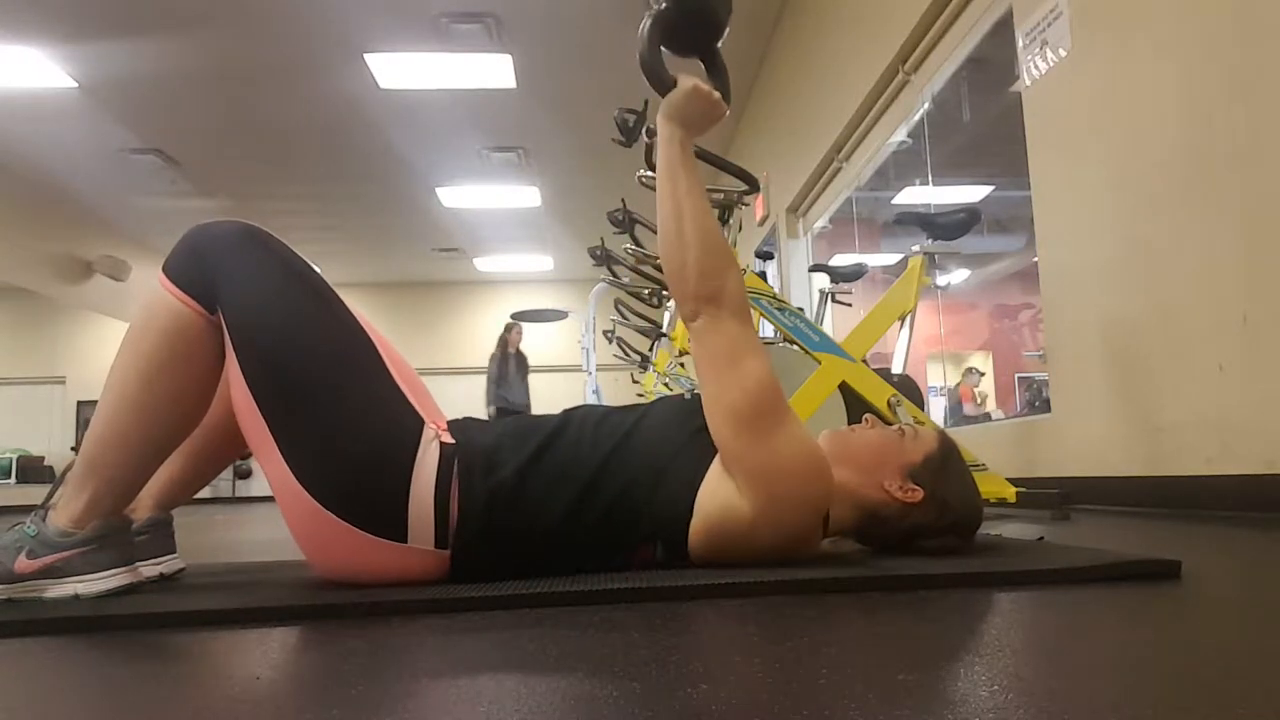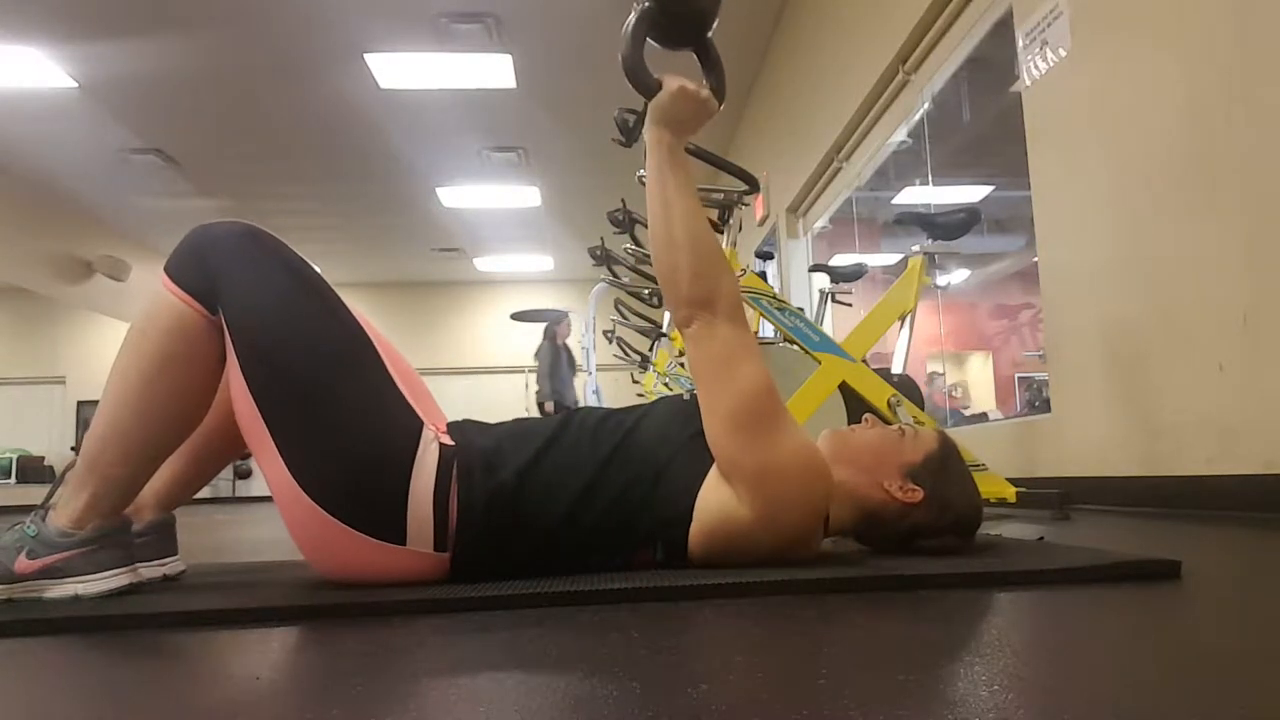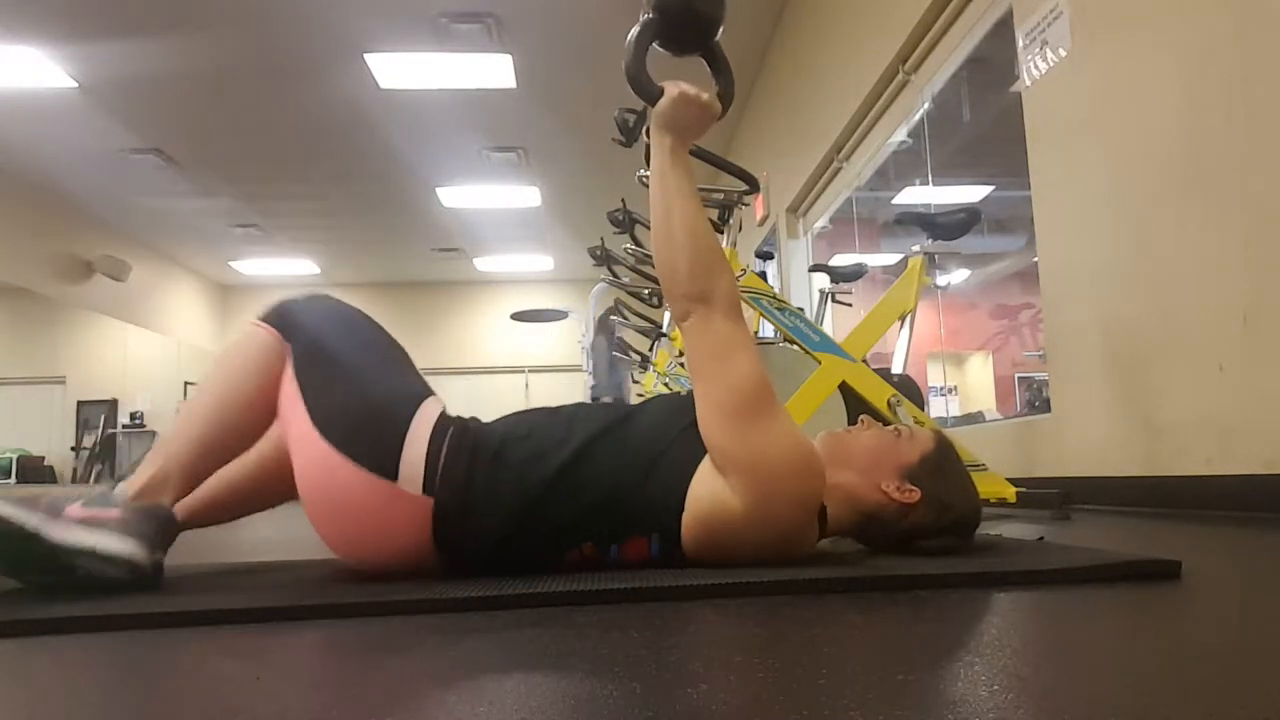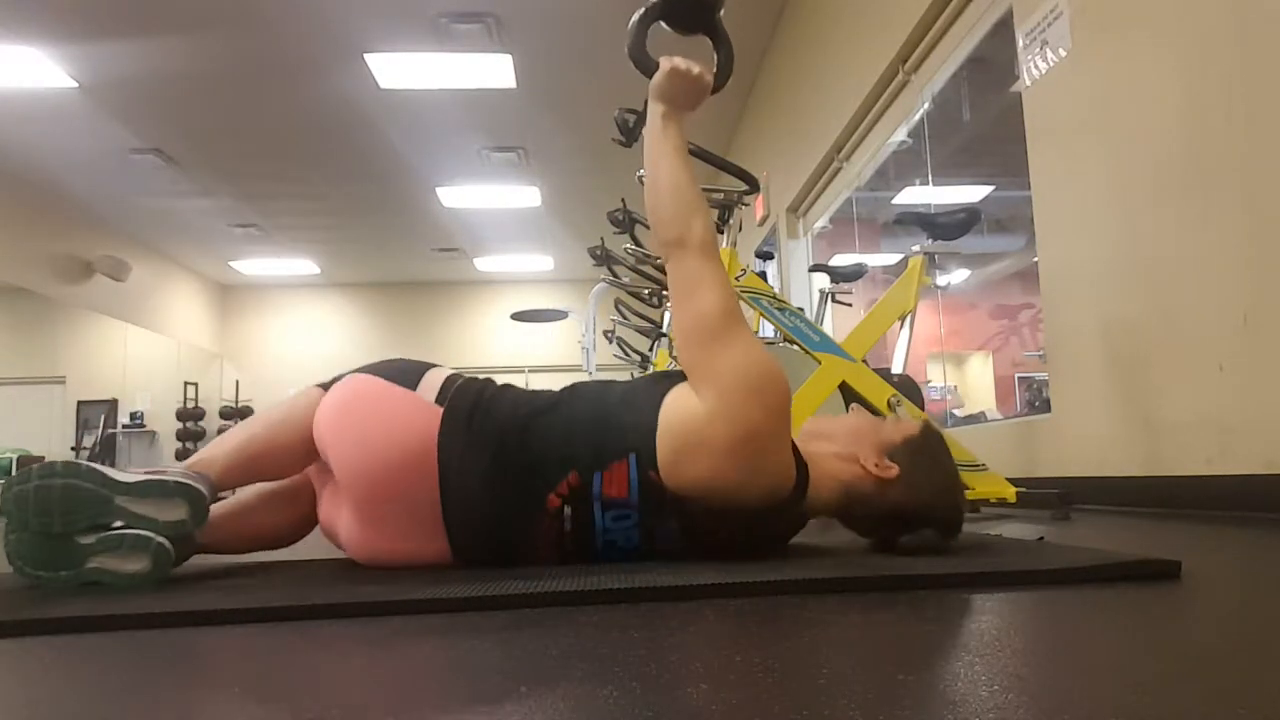
dt=0.5s
person 1, frame 1
left shoulder: (789, 489)
right shoulder: (780, 492)
left elbow: (711, 306)
right elbow: (714, 313)
left wrist: (676, 139)
left hip: (409, 507)
right hip: (440, 480)
left knee: (222, 256)
right knee: (251, 335)
right ankle: (127, 523)
person 1, frame 2
left shoulder: (789, 492)
right shoulder: (781, 501)
left elbow: (706, 311)
left wrist: (665, 143)
left hip: (409, 509)
right hip: (446, 479)
left knee: (222, 259)
right knee: (254, 340)
right ankle: (127, 522)
person 1, frame 3
left shoulder: (781, 484)
right shoulder: (785, 511)
left elbow: (702, 306)
left wrist: (670, 147)
left hip: (419, 483)
right hip: (445, 521)
left knee: (304, 320)
left ankle: (126, 509)
right ankle: (149, 522)
person 1, frame 4
left shoulder: (753, 418)
right shoulder: (770, 511)
left elbow: (687, 254)
left wrist: (666, 118)
right hip: (449, 531)
left ankle: (172, 488)
right ankle: (159, 533)
